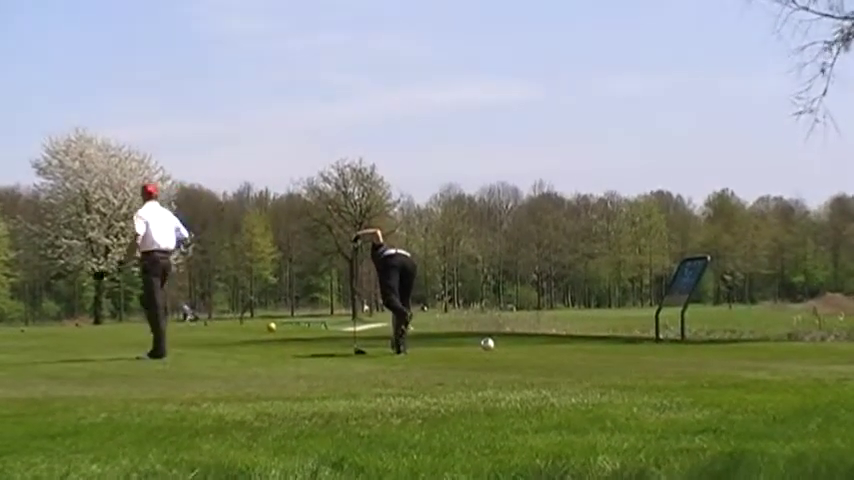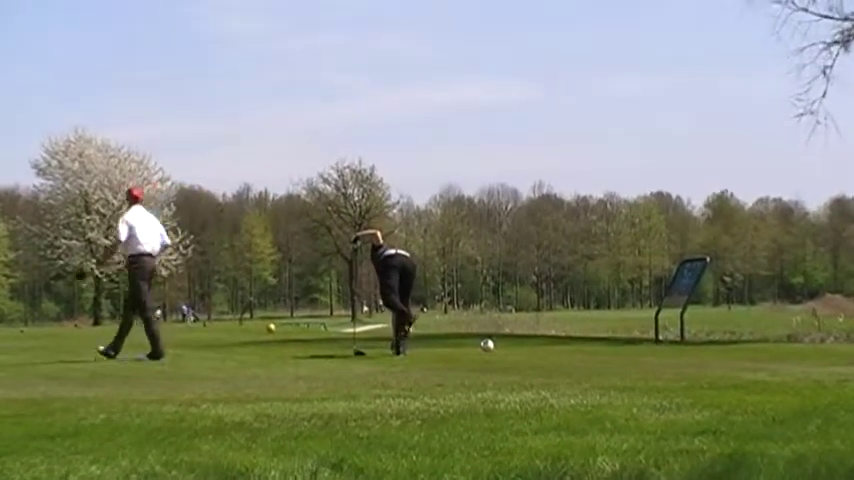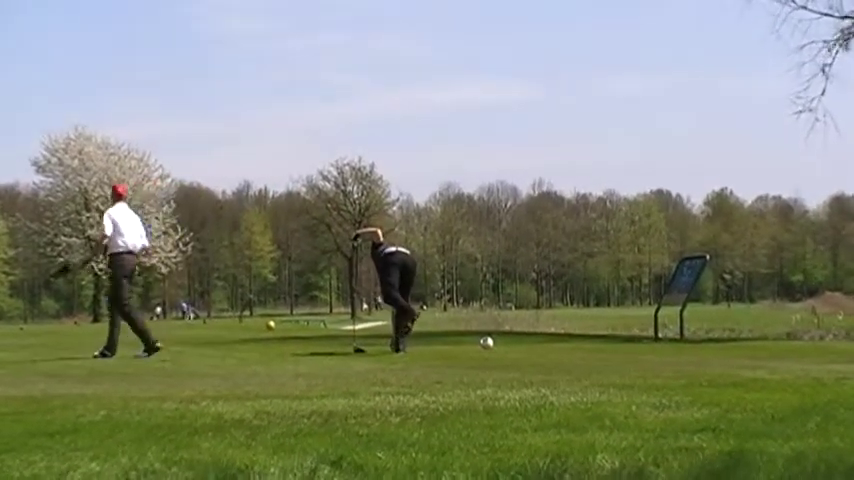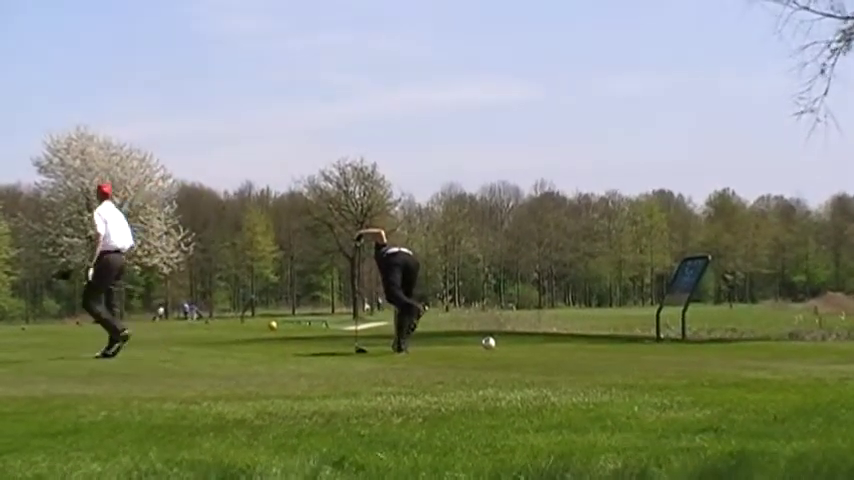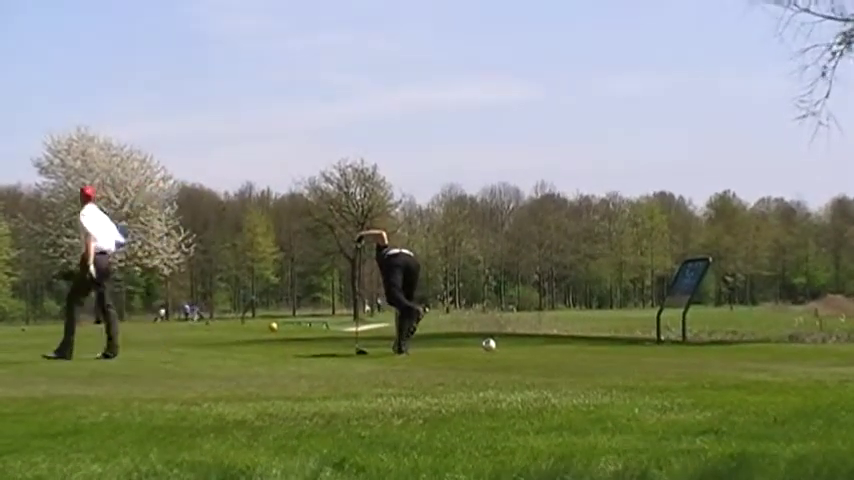
dt=0.2s
person 1, frame 1
left shoulder: (142, 213)
right shoulder: (167, 213)
left elbow: (137, 238)
right elbow: (185, 236)
left hip: (151, 258)
right hip: (166, 259)
left knee: (154, 304)
right knee: (151, 302)
left ankle: (159, 349)
right ankle: (159, 346)
person 1, frame 2
left shoulder: (128, 217)
right shoulder: (151, 217)
left elbow: (119, 242)
right elbow: (166, 243)
left hip: (138, 263)
right hip: (151, 262)
left knee: (145, 308)
right knee: (130, 306)
left ankle: (157, 350)
right ankle: (115, 348)
person 1, frame 3
left shoulder: (111, 213)
right shoulder: (134, 216)
left elbow: (105, 238)
right elbow: (144, 244)
left hip: (118, 260)
right hip: (132, 260)
left knee: (124, 306)
right knee: (115, 304)
left ankle: (150, 342)
right ankle: (110, 348)
person 1, frame 4
left shoulder: (100, 211)
right shoulder: (120, 214)
left elbow: (99, 237)
right elbow: (130, 242)
left wrist: (92, 263)
left hip: (106, 258)
right hip: (120, 259)
left knee: (90, 302)
right knee: (109, 304)
left ankle: (119, 331)
right ankle: (112, 346)
person 1, frame 5
left shoulder: (85, 213)
right shoulder: (103, 215)
left elbow: (91, 237)
right elbow: (121, 240)
left wrist: (89, 263)
left hip: (94, 261)
right hip: (106, 260)
left knee: (72, 303)
right knee: (106, 306)
left ankle: (65, 350)
right ankle: (112, 348)
person 2, frame 1
left shoulder: (379, 250)
left elbow: (377, 232)
left wrist: (359, 235)
left hip: (391, 261)
right hip: (409, 262)
left knee: (389, 296)
right knee: (404, 302)
left ankle: (404, 314)
right ankle: (400, 344)
person 2, frame 2
left shoulder: (378, 251)
left elbow: (377, 233)
left wrist: (358, 236)
left hip: (391, 262)
right hip: (409, 262)
left knee: (388, 296)
right knee: (403, 302)
left ankle: (407, 316)
right ankle: (400, 345)
person 2, frame 3
left shoulder: (379, 249)
left elbow: (377, 231)
left wrist: (359, 233)
left hip: (391, 259)
right hip: (409, 260)
left knee: (389, 293)
right knee: (402, 299)
left ankle: (410, 312)
right ankle: (400, 342)
person 2, frame 4
left shoulder: (382, 250)
left elbow: (380, 233)
left wrist: (362, 234)
left hip: (393, 259)
right hip: (412, 261)
left knee: (392, 293)
right knee: (404, 301)
left ankle: (414, 308)
right ankle: (402, 342)
person 2, frame 5
left shoulder: (383, 251)
left elbow: (382, 234)
left wrist: (362, 235)
left hip: (395, 261)
right hip: (413, 262)
left knee: (393, 294)
right knee: (405, 302)
left ankle: (414, 311)
right ankle: (402, 344)
